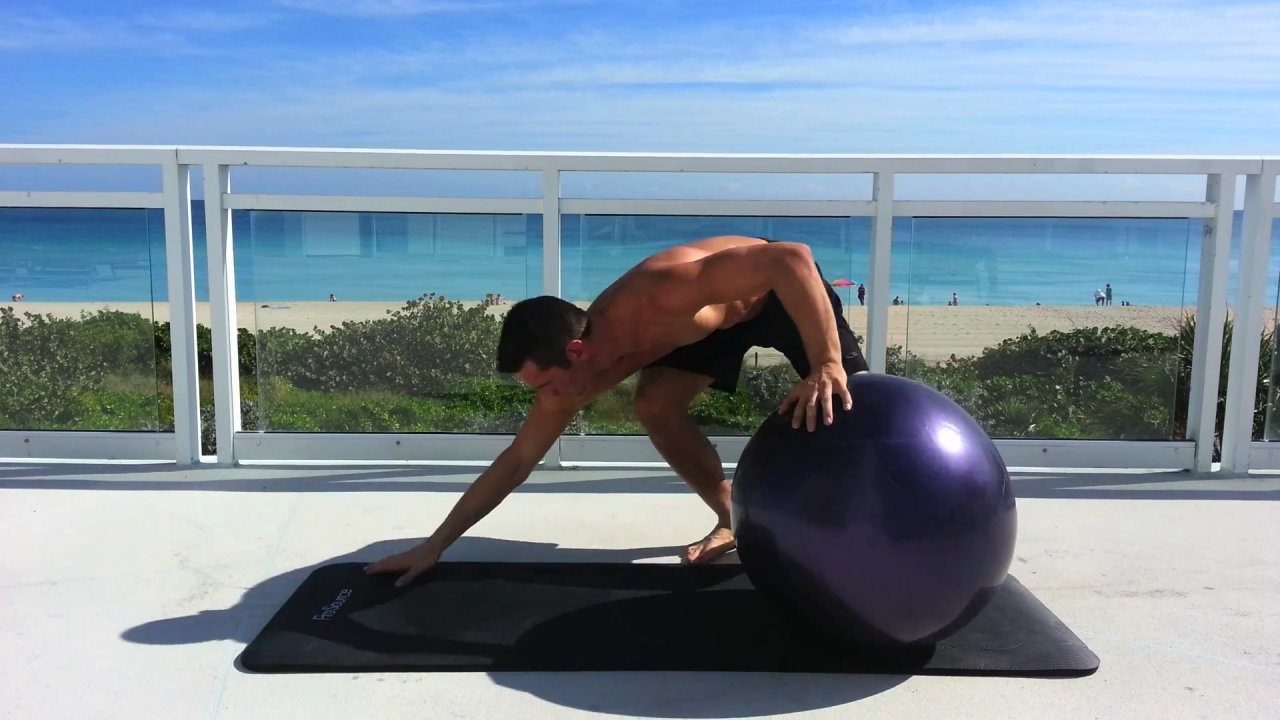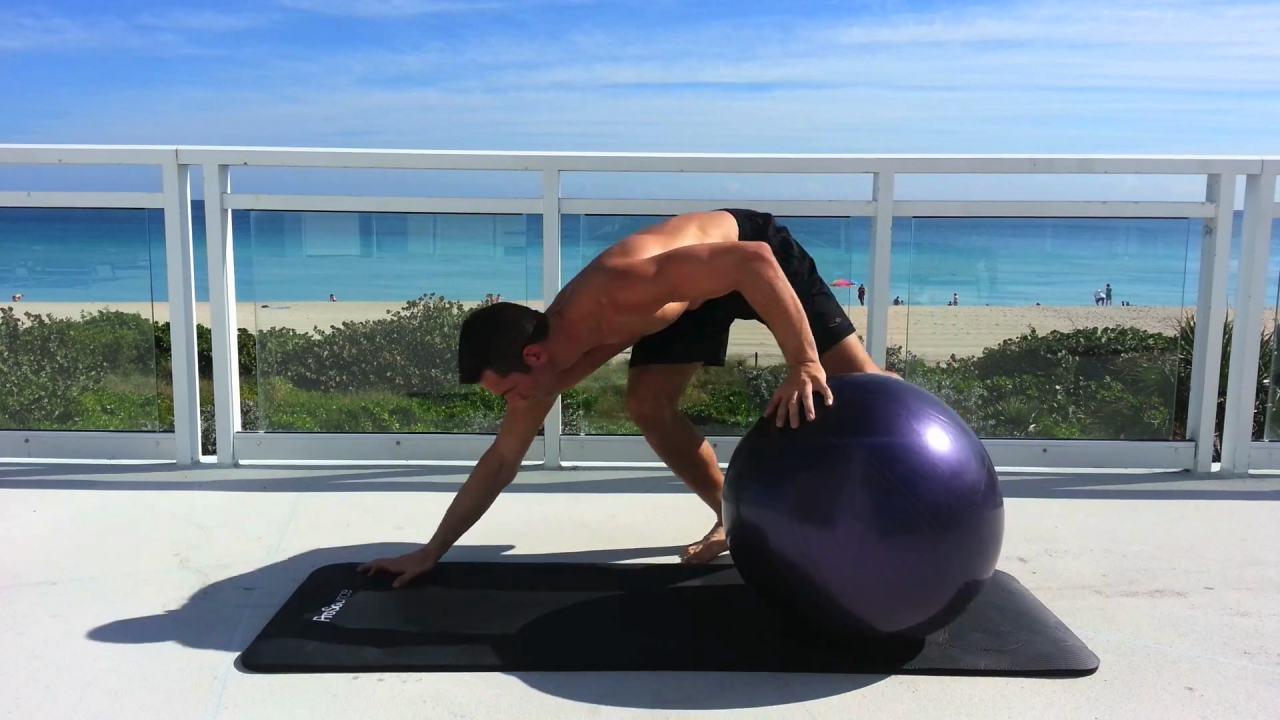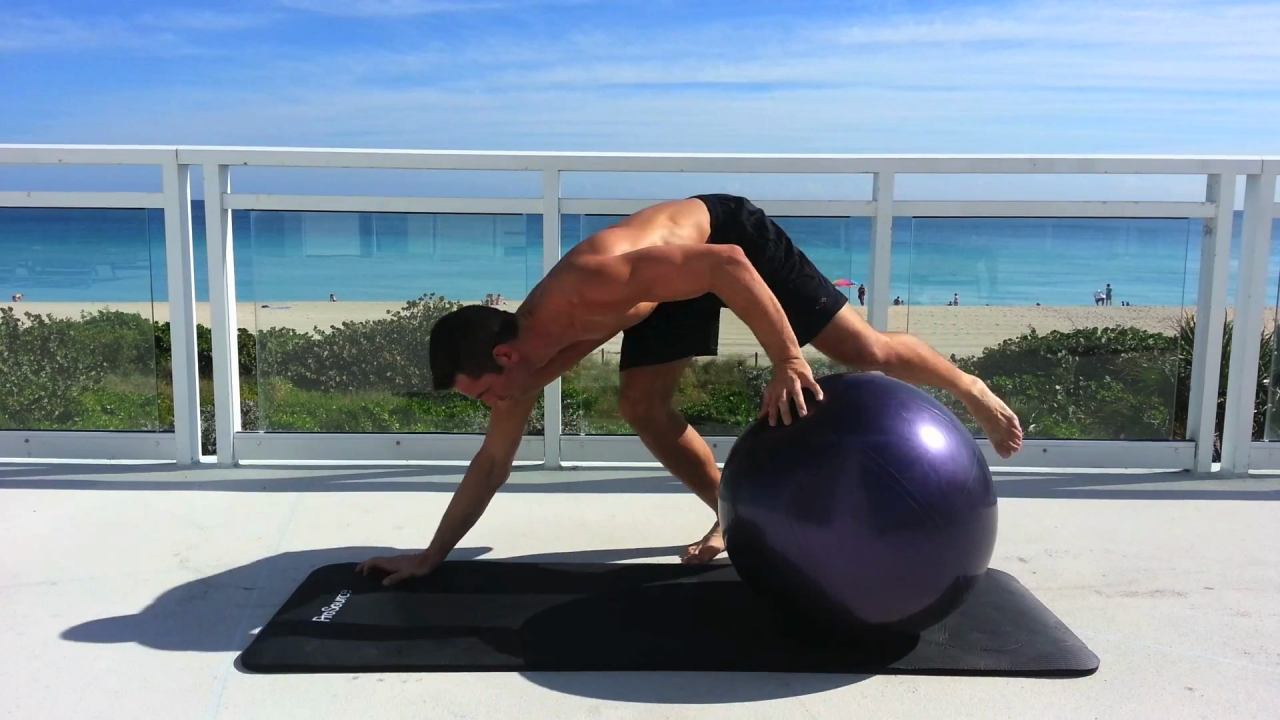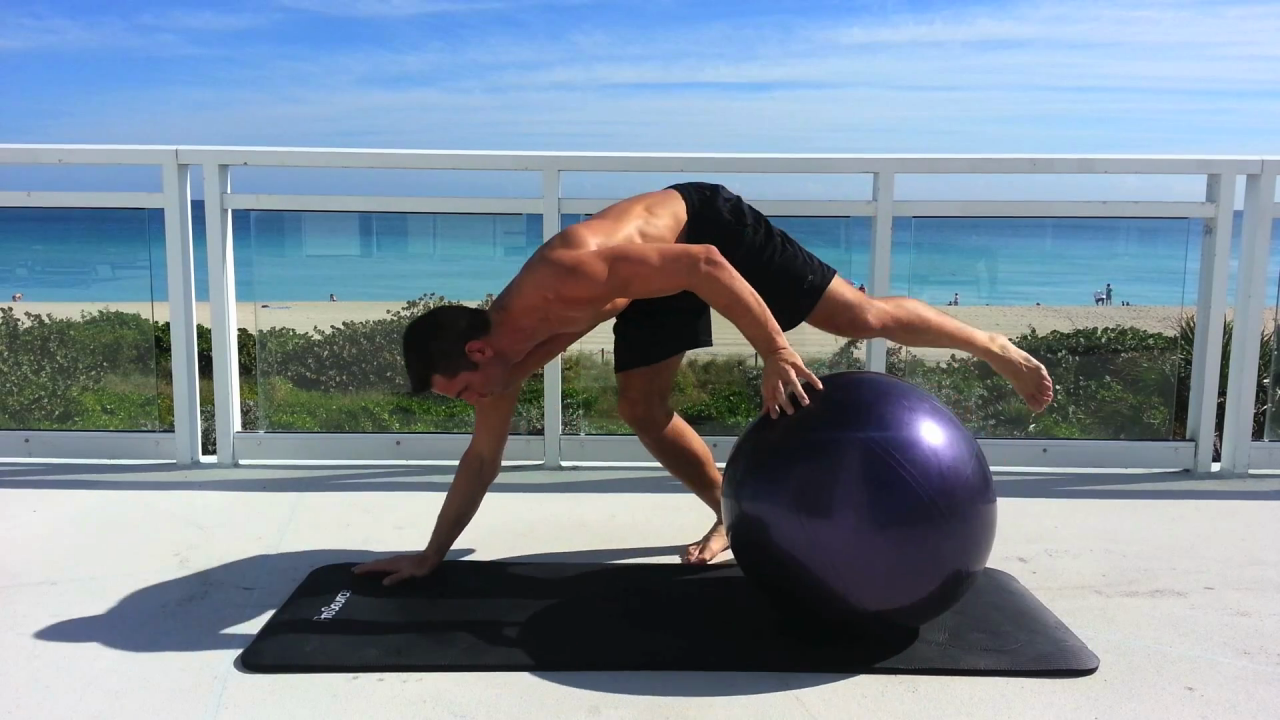
dt=0.1s
person 1, frame 1
left shoulder: (657, 296)
right shoulder: (574, 369)
left elbow: (791, 259)
right elbow: (517, 460)
left wrist: (828, 367)
right wrist: (436, 544)
left hip: (776, 290)
right hip: (717, 315)
left knee: (847, 418)
right knee: (654, 404)
right ankle: (731, 518)
person 1, frame 2
left shoulder: (619, 288)
right shoulder: (539, 369)
left elbow: (759, 261)
right elbow: (502, 458)
left wrist: (805, 368)
right wrist: (436, 548)
left hip: (745, 250)
right hip: (693, 284)
left knee: (851, 377)
right knee: (647, 406)
person 1, frame 3
left shoulder: (585, 289)
right shoulder: (524, 358)
left elbow: (727, 266)
right elbow: (493, 459)
left wrist: (787, 362)
right wrist: (431, 554)
left hip: (722, 232)
right hip: (666, 289)
left knee: (863, 351)
right knee: (641, 407)
left ankle: (970, 391)
person 1, frame 4
left shoulder: (561, 281)
right shoulder: (508, 350)
left elbow: (705, 265)
right elbow: (482, 458)
left wrist: (776, 353)
right wrist: (431, 553)
left hip: (702, 223)
right hip: (651, 269)
left knee: (858, 317)
right knee: (639, 406)
left ankle: (998, 350)
right ankle: (732, 515)
